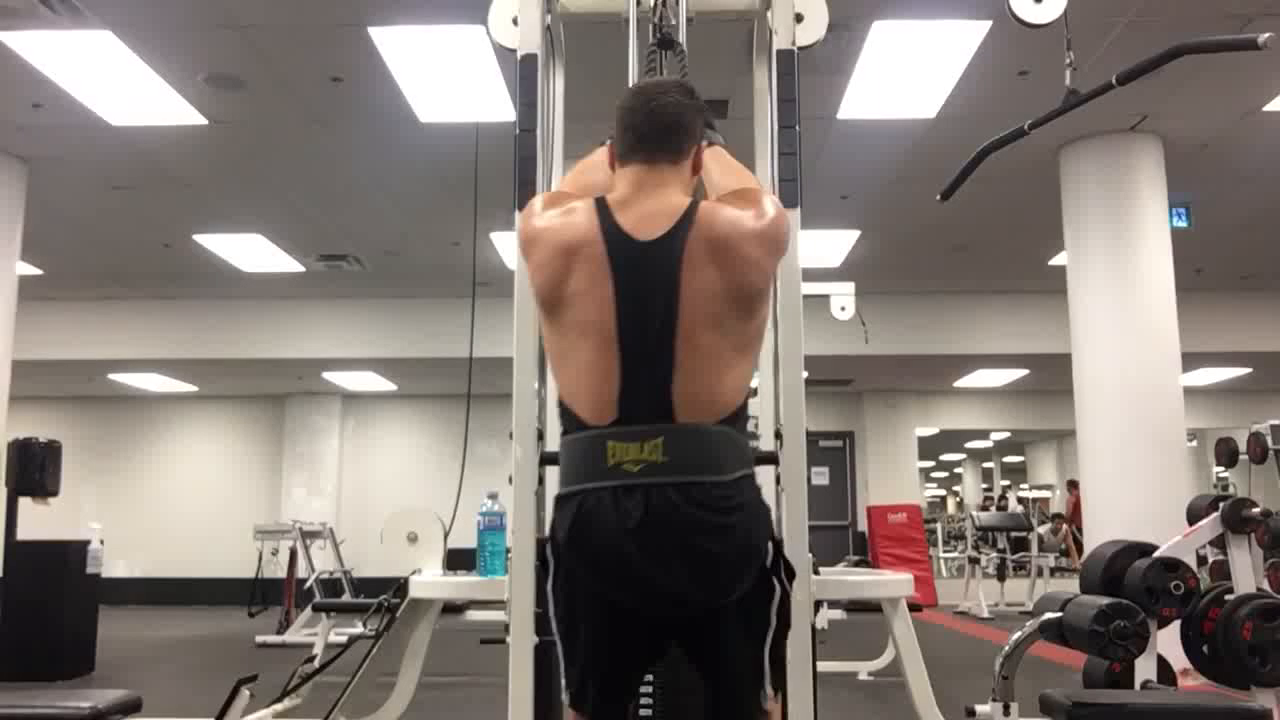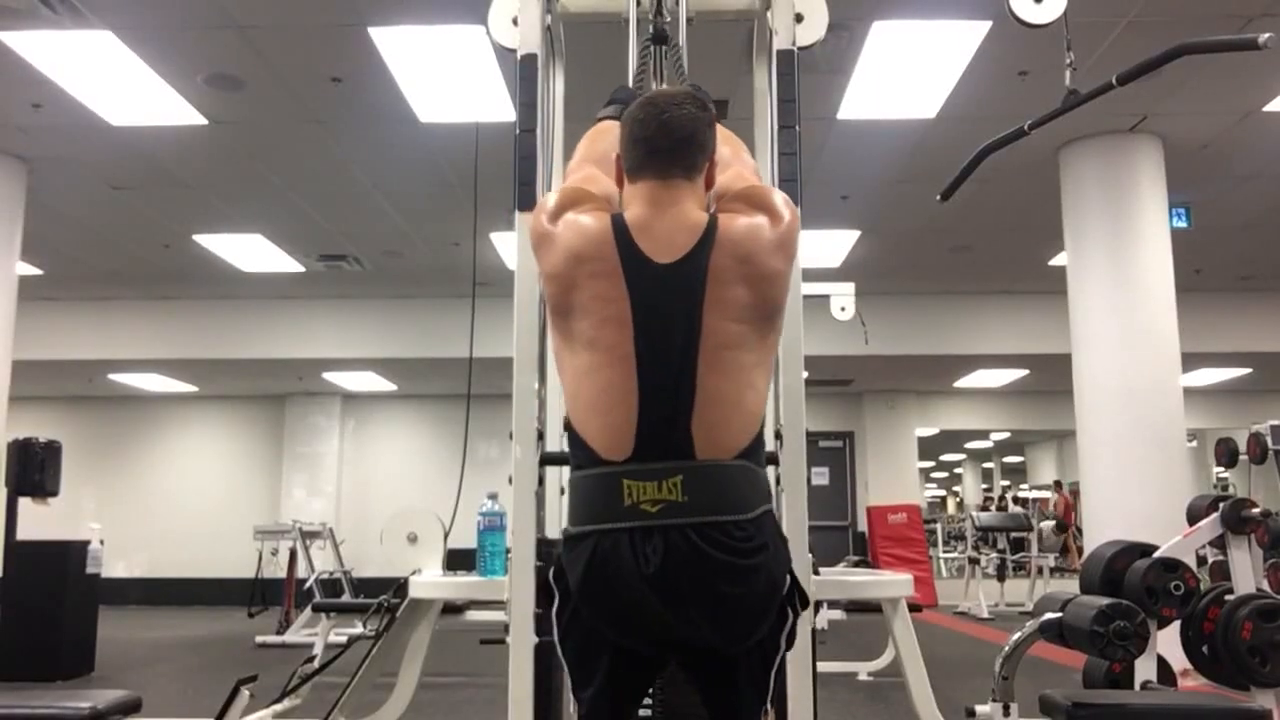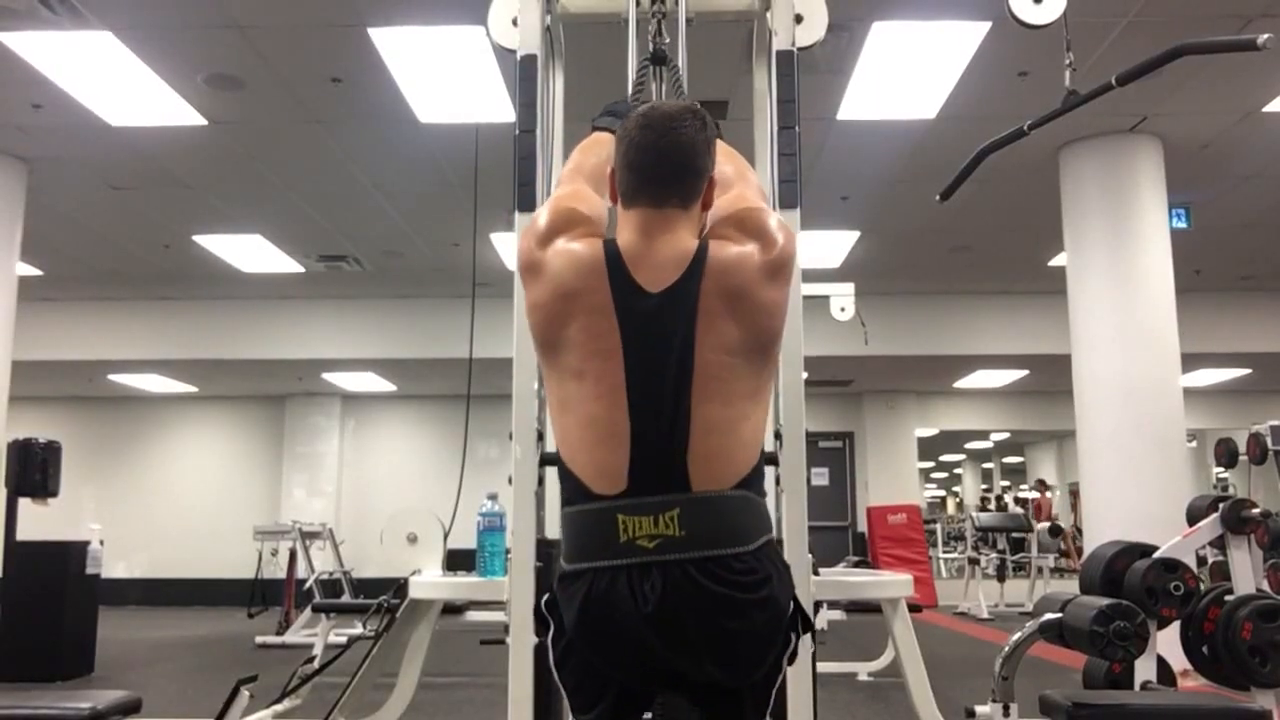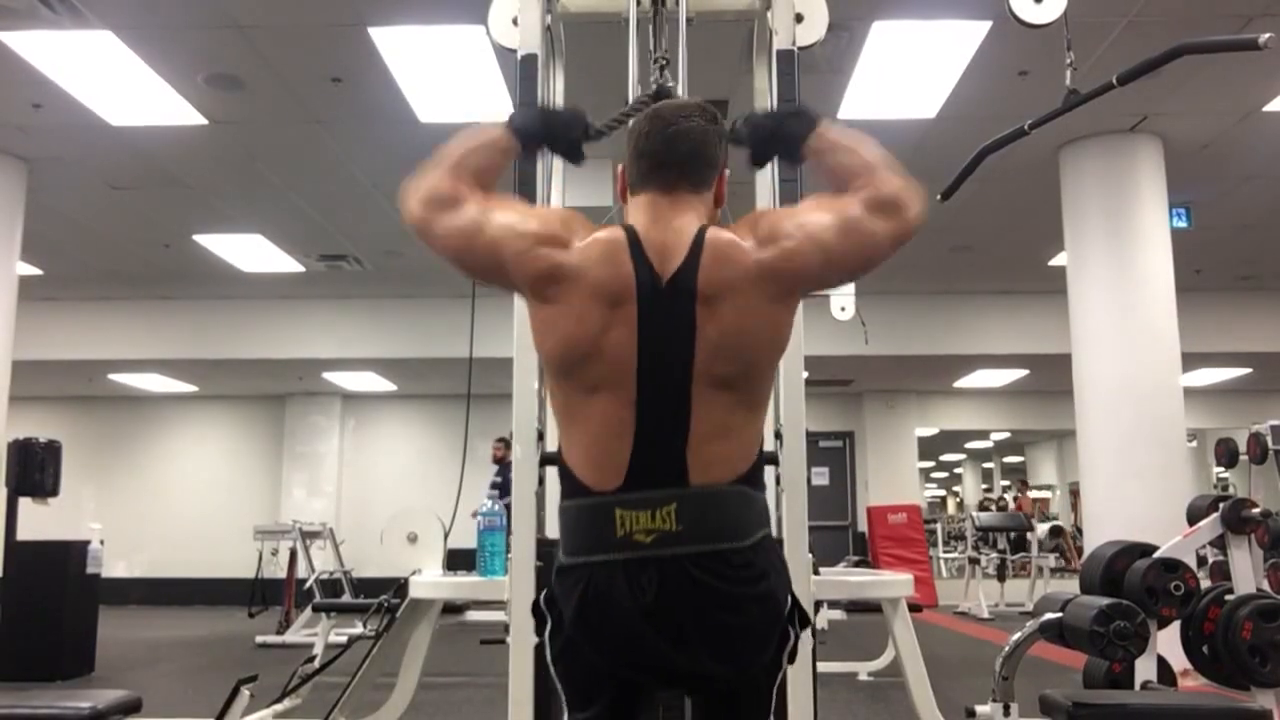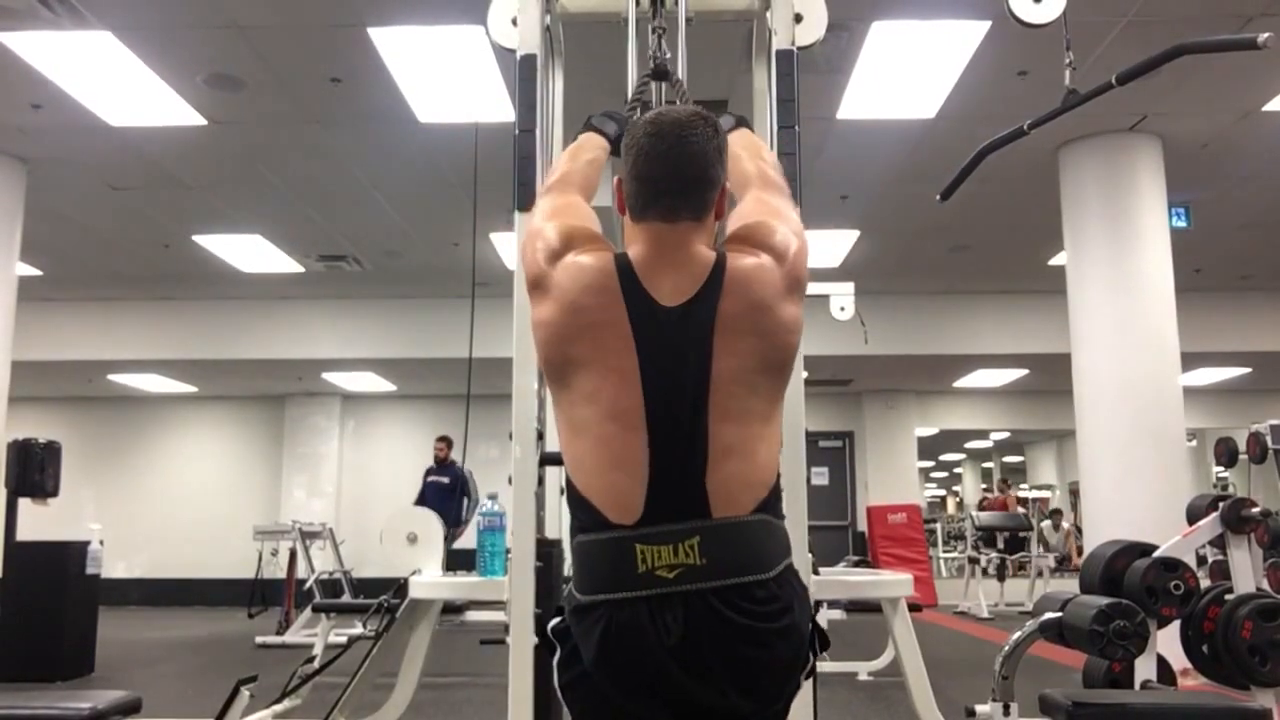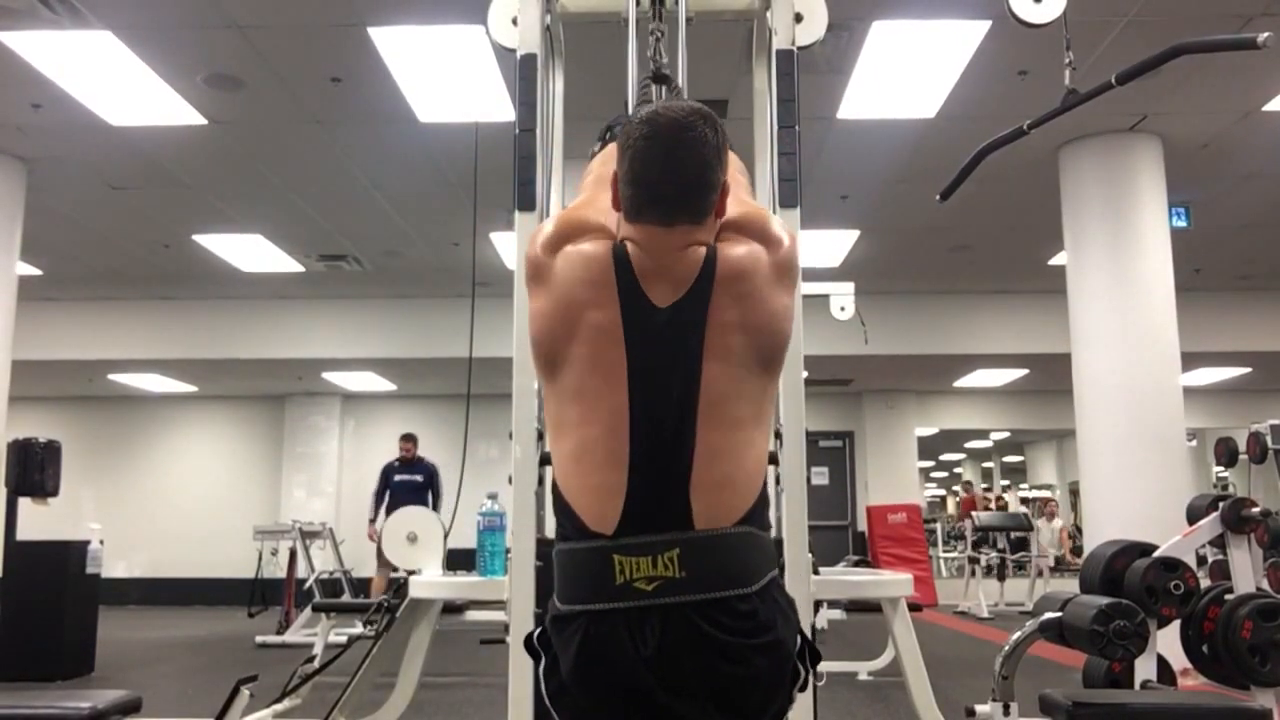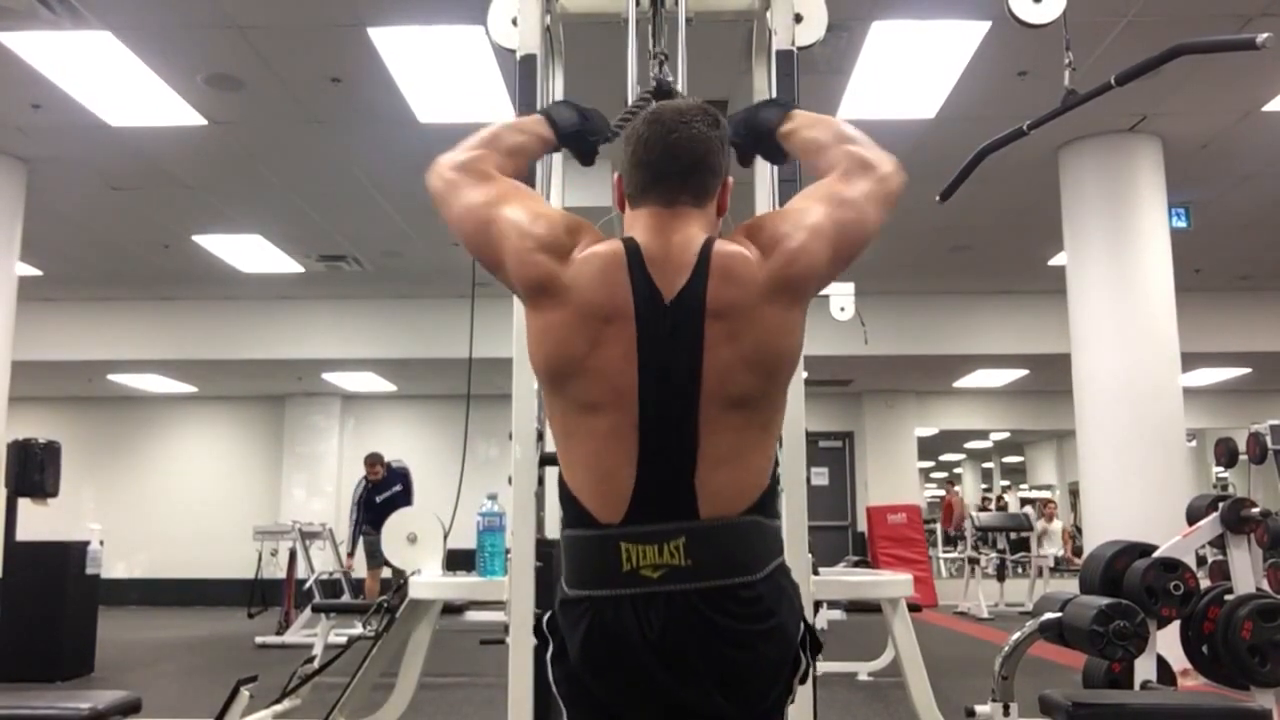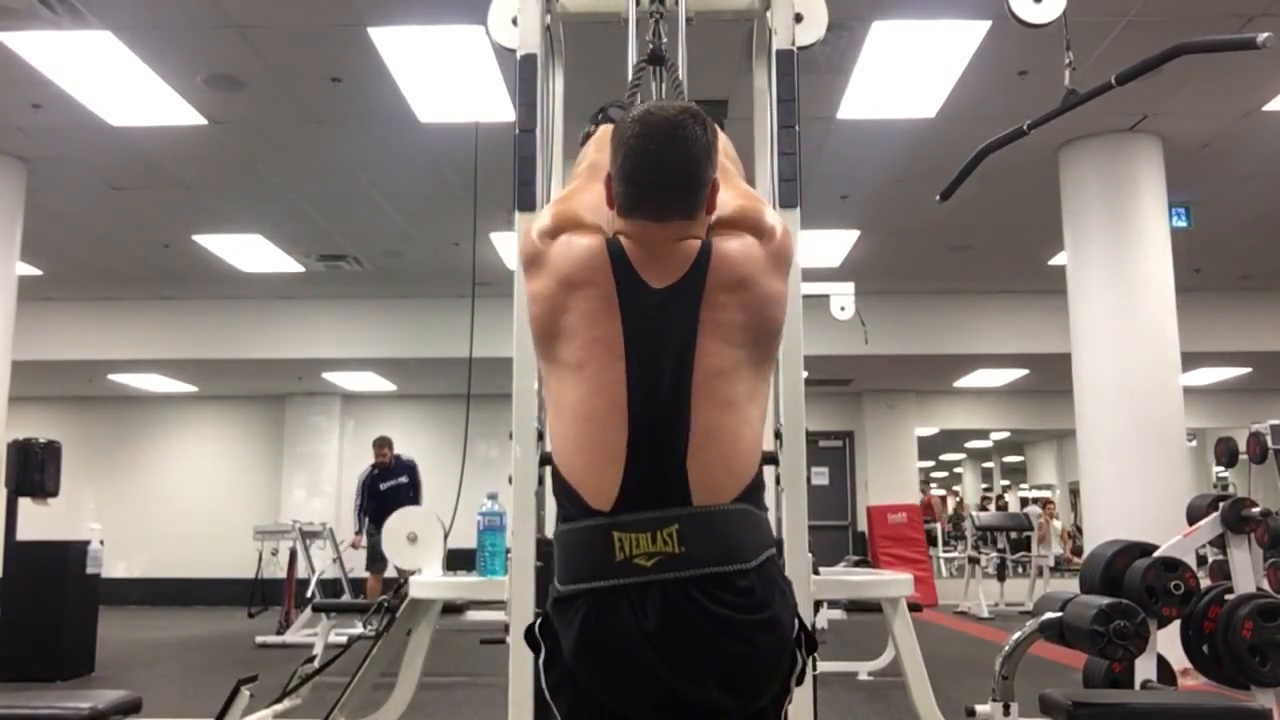
dt=0.7s
person 1, frame 1
left shoulder: (548, 227)
right shoulder: (752, 226)
left wrist: (619, 144)
right wrist: (711, 140)
left hip: (594, 517)
right hip: (715, 512)
person 1, frame 2
left shoulder: (565, 234)
right shoulder: (763, 234)
left elbow: (585, 165)
right elbow: (737, 162)
left wrist: (612, 114)
right wrist: (701, 115)
left hip: (606, 557)
right hip: (733, 554)
person 1, frame 3
left shoulder: (554, 260)
right shoulder: (757, 258)
left elbow: (577, 180)
right elbow: (738, 183)
left wrist: (608, 126)
right wrist: (699, 132)
left hip: (602, 593)
right hip: (733, 587)
person 1, frame 4
left shoulder: (558, 260)
right shoulder: (769, 260)
left elbow: (426, 202)
right elbow: (898, 205)
left wrist: (525, 128)
right wrist: (805, 131)
left hip: (600, 590)
right hip: (735, 586)
person 1, frame 5
left shoulder: (563, 277)
right shoulder: (769, 272)
left elbow: (561, 189)
right elbow: (765, 186)
left wrist: (599, 132)
right wrist: (736, 128)
left hip: (614, 625)
right hip: (752, 617)
person 1, frame 6
left shoulder: (561, 269)
right shoulder: (761, 265)
left elbow: (595, 192)
right elbow: (731, 186)
left wrist: (616, 143)
right wrist: (708, 143)
left hip: (597, 632)
right hip: (740, 625)
person 1, frame 7
left shoulder: (556, 270)
right shoulder: (775, 270)
left elbow: (457, 173)
right elbow: (872, 171)
left wrist: (555, 123)
right wrist: (777, 122)
left hip: (605, 622)
right hip: (744, 617)
person 1, frame 8
left shoulder: (558, 259)
right shoulder: (754, 256)
left elbow: (585, 177)
right elbow: (727, 175)
left wrist: (609, 125)
right wrist: (699, 126)
left hip: (597, 616)
right hip: (737, 608)
